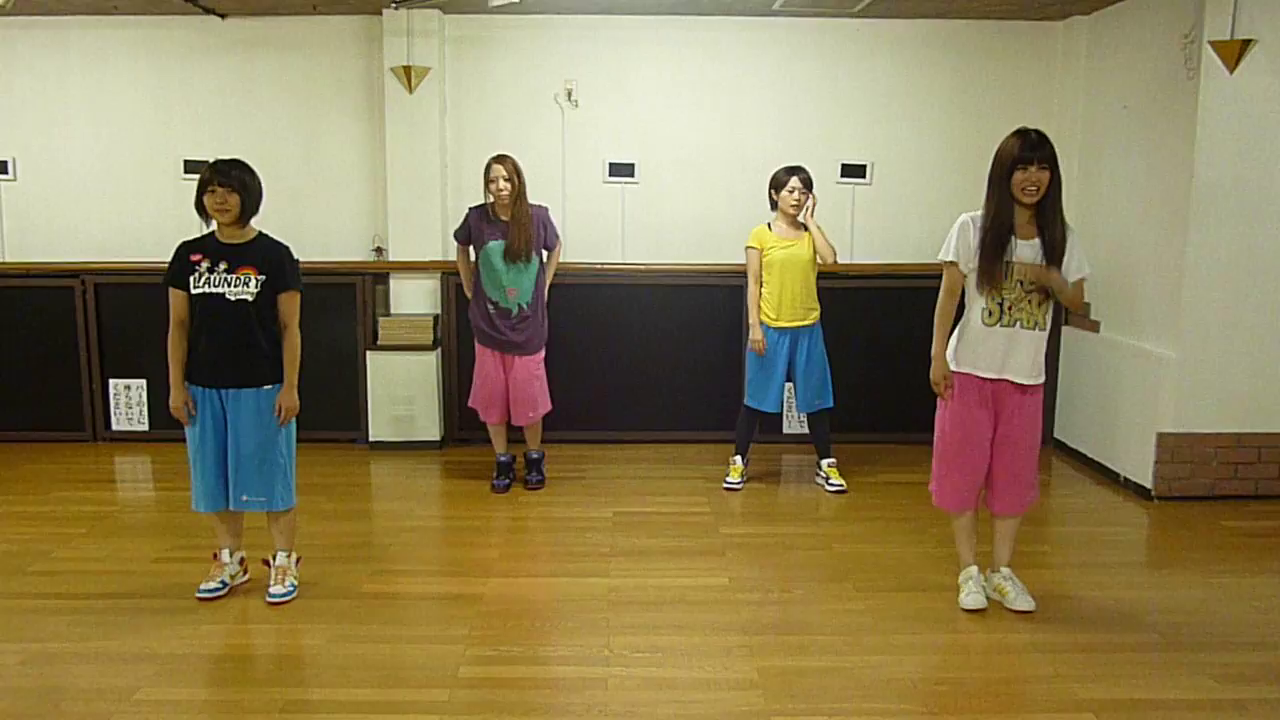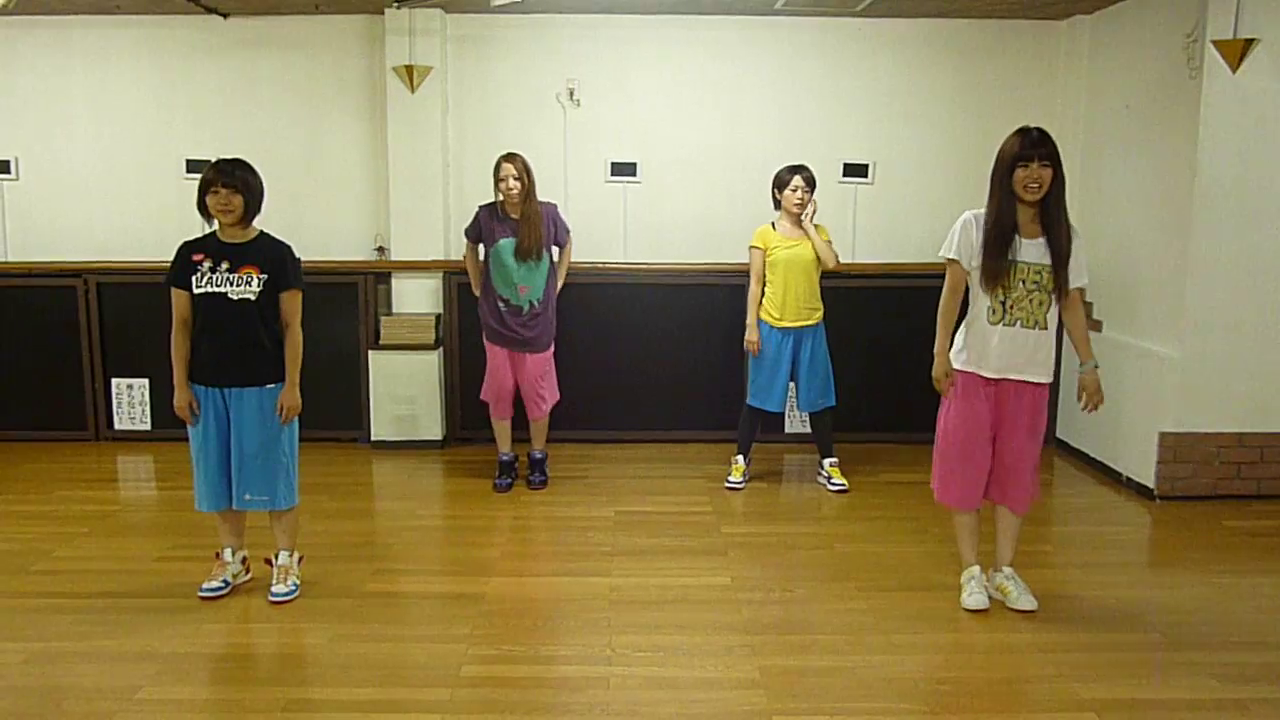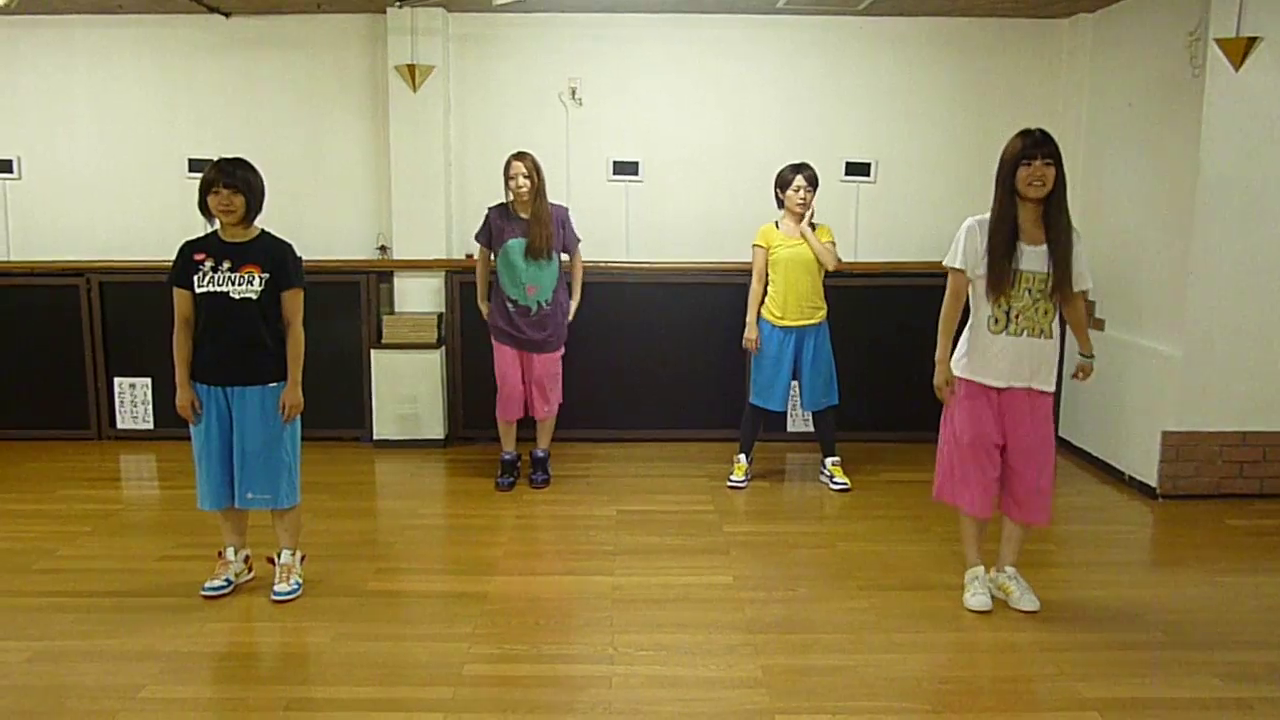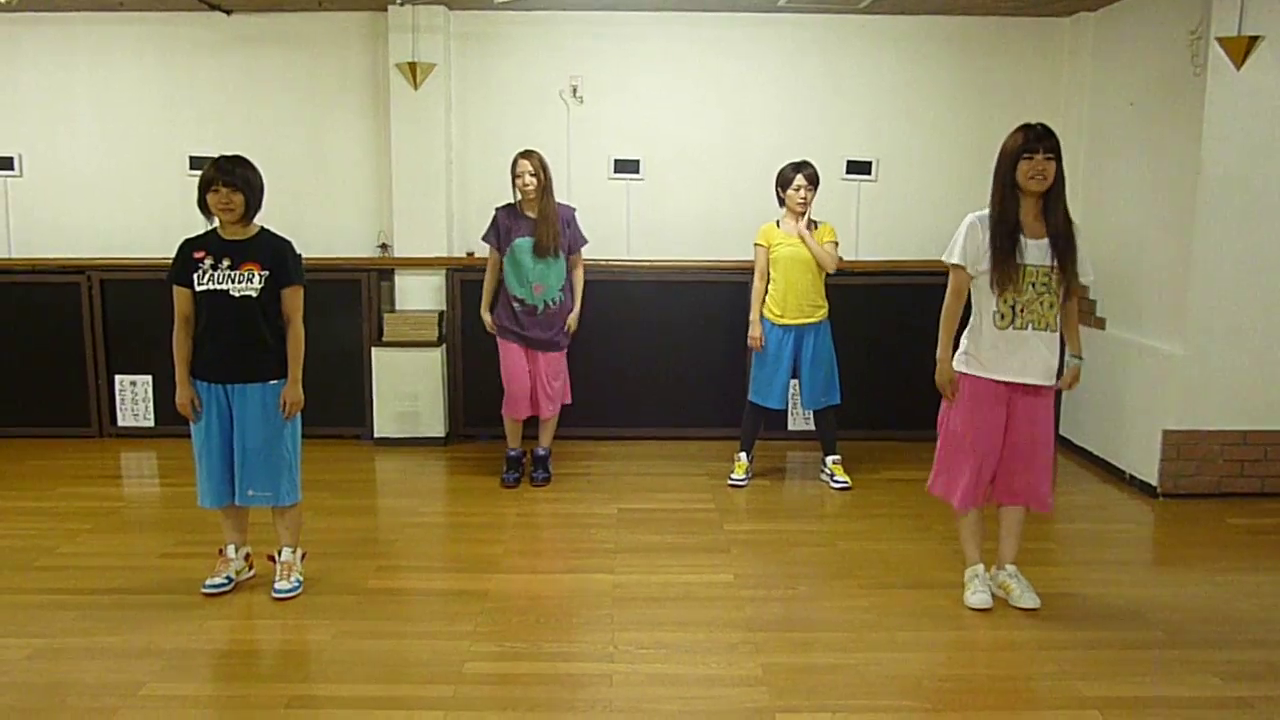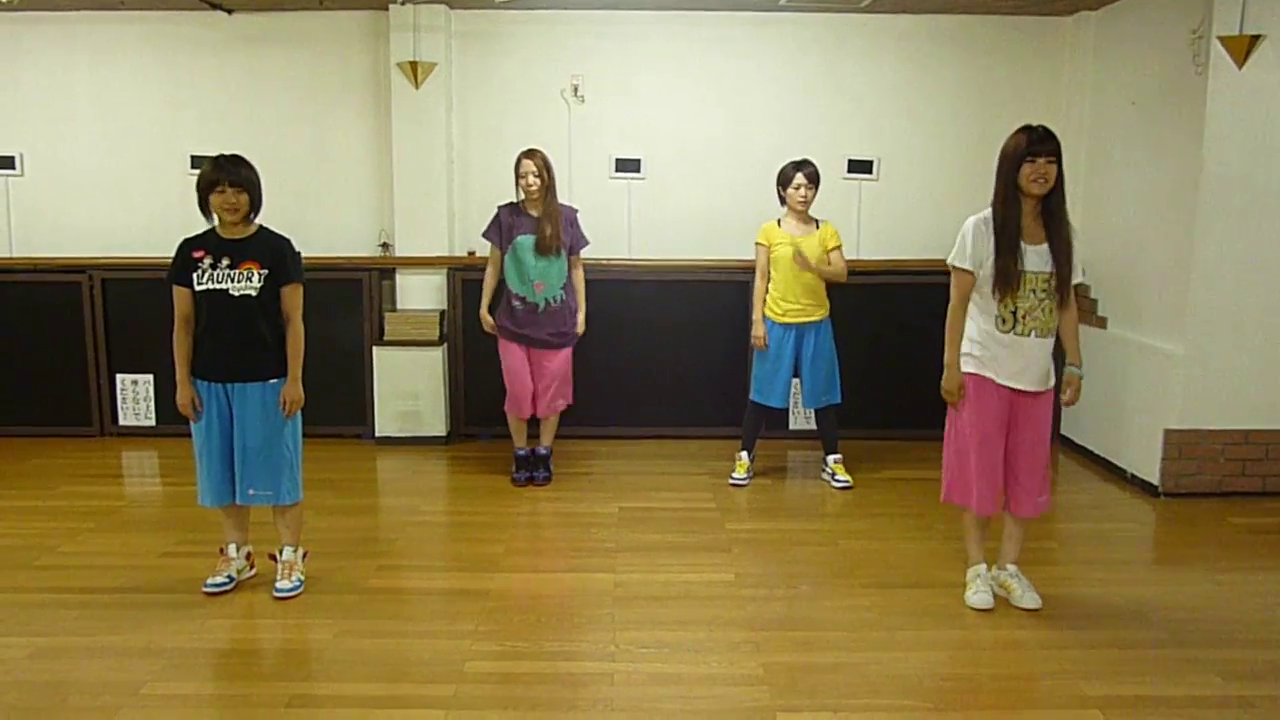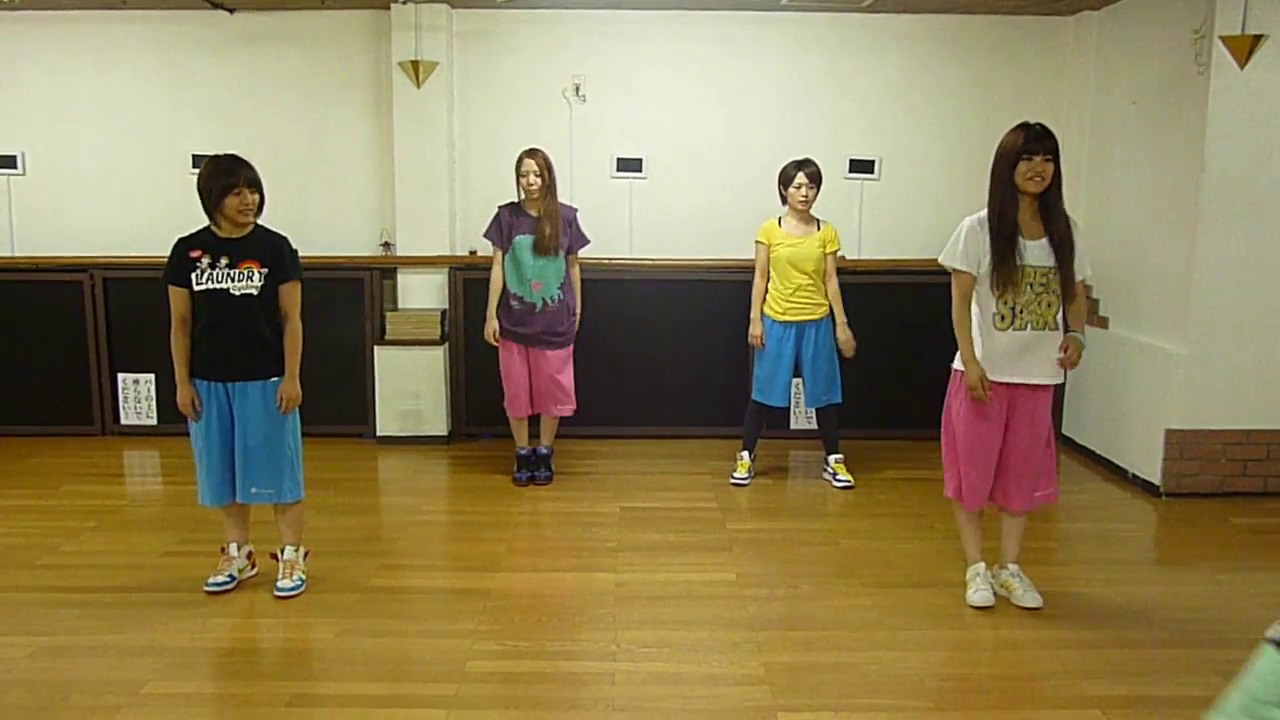
dt=0.2s
person 1, frame 1
left shoulder: (1060, 235)
right shoulder: (972, 227)
left elbow: (1076, 300)
right elbow: (949, 294)
left wrist: (1054, 280)
right wrist: (938, 354)
left hip: (1025, 375)
right hip: (970, 370)
left knee: (1015, 473)
right knee: (963, 469)
left ankle: (1002, 572)
right ankle: (969, 572)
person 1, frame 2
left shoulder: (1063, 236)
right shoulder: (975, 226)
left elbow: (1072, 303)
right elbow: (952, 292)
left wrist: (1090, 366)
right wrist: (940, 353)
left hip: (1031, 374)
right hip: (974, 369)
left knee: (1018, 472)
right knee: (966, 469)
left ankle: (1005, 570)
right ankle: (971, 572)
person 1, frame 3
left shoulder: (1064, 237)
right shoulder: (979, 231)
left elbow: (1074, 300)
right elbow: (955, 297)
left wrist: (1086, 353)
right wrist: (942, 360)
left hip: (1035, 380)
right hip: (978, 375)
left knee: (1028, 481)
right knee: (974, 478)
left ankle: (1007, 570)
right ankle: (975, 572)
person 1, frame 4
left shoulder: (1064, 232)
right shoulder: (980, 227)
left elbow: (1069, 301)
right elbow: (956, 297)
left wrist: (1075, 356)
right wrist: (943, 358)
left hip: (1037, 375)
right hip: (980, 371)
left knee: (1026, 474)
right knee: (972, 471)
left ankle: (1007, 569)
right ankle: (974, 570)
person 1, frame 5
left shoulder: (1061, 234)
right shoulder: (981, 229)
left elbow: (1067, 304)
right elbow: (959, 300)
left wrist: (1073, 365)
right wrist: (950, 365)
left hip: (1036, 378)
right hip: (983, 372)
left knee: (1026, 478)
right knee: (977, 475)
left ankle: (1009, 568)
right ankle: (976, 570)
person 1, frame 6
left shoulder: (1064, 229)
right shoulder: (978, 229)
left elbow: (1076, 295)
right elbow: (961, 301)
left wrist: (1075, 337)
right wrist: (971, 363)
left hip: (1037, 375)
right hip: (984, 371)
left knee: (1025, 475)
right knee: (973, 472)
left ankle: (1010, 568)
right ankle: (976, 569)
person 2, frame 1
left shoulder: (275, 255)
right shoulder: (189, 255)
left elbow: (290, 327)
right elbow: (179, 326)
left wrist: (290, 387)
right wrist: (176, 386)
left hip: (261, 387)
right hip: (205, 388)
left knee: (270, 474)
right knee: (215, 476)
left ankle: (284, 564)
right ankle: (230, 562)
person 2, frame 2
left shoulder: (276, 254)
right shoulder: (190, 255)
left elbow: (291, 326)
right elbow: (181, 326)
left wrist: (292, 385)
right wrist: (180, 385)
left hip: (263, 387)
right hip: (208, 388)
left knee: (273, 474)
right knee: (219, 476)
left ankle: (286, 563)
right ankle: (232, 561)
person 2, frame 3
left shoulder: (278, 253)
right shoulder: (192, 254)
left elbow: (294, 325)
right elbow: (184, 325)
left wrist: (294, 384)
right wrist: (182, 385)
left hip: (266, 385)
right hip: (211, 386)
left knee: (275, 472)
right knee: (221, 474)
left ankle: (288, 561)
right ankle: (235, 559)
person 2, frame 4
left shoulder: (277, 250)
right shoulder: (192, 252)
left elbow: (293, 322)
right elbow: (184, 323)
left wrist: (294, 381)
right wrist: (182, 382)
left hip: (266, 382)
right hip: (211, 384)
left knee: (276, 469)
right knee: (221, 472)
left ankle: (289, 558)
right ankle: (236, 556)
person 2, frame 5
left shoulder: (277, 249)
right shoulder: (191, 252)
left elbow: (294, 320)
right elbow: (184, 323)
left wrist: (294, 379)
right wrist: (183, 381)
left hip: (266, 381)
right hip: (211, 383)
left knee: (276, 469)
right knee: (222, 471)
left ankle: (291, 557)
right ankle: (237, 555)
person 2, frame 6
left shoulder: (275, 247)
right shoulder: (188, 250)
left elbow: (291, 318)
right elbow: (180, 322)
left wrist: (292, 377)
right wrist: (183, 382)
left hip: (264, 380)
right hip: (210, 382)
left knee: (276, 467)
right knee: (222, 470)
left ankle: (292, 557)
right ankle: (238, 554)
person 3, frame 1
left shoulder: (537, 217)
right shoulder: (476, 218)
left elbow: (555, 249)
right elbow: (462, 251)
left wrist: (545, 286)
right wrist: (469, 289)
left hip: (528, 323)
right hip: (489, 323)
left knee: (529, 395)
right knee: (492, 396)
left ankle: (535, 459)
right ankle: (503, 462)
person 3, frame 2
left shoulder: (547, 214)
right shoulder: (486, 216)
left elbow: (566, 246)
right elbow: (471, 250)
left wrist: (558, 283)
right wrist: (477, 288)
left hip: (538, 320)
right hip: (499, 320)
left knee: (538, 391)
right knee: (499, 392)
left ankle: (538, 459)
right ankle: (505, 461)
person 3, frame 3
left shoulder: (557, 216)
right shoulder: (496, 217)
left elbow: (575, 259)
right elbow: (484, 261)
left wrist: (575, 300)
right wrist: (482, 301)
left hip: (548, 322)
right hip: (507, 322)
left knee: (546, 392)
right knee: (508, 393)
left ankle: (541, 458)
right ankle: (508, 460)
person 3, frame 4
left shoulder: (563, 216)
right shoulder: (504, 217)
left elbow: (576, 266)
right elbow: (493, 266)
left wrist: (577, 309)
right wrist: (484, 309)
left hip: (553, 322)
right hip: (513, 322)
left knee: (550, 391)
right knee: (517, 391)
left ankle: (542, 455)
right ankle: (513, 456)
person 3, frame 5
left shoulder: (565, 216)
right shoulder: (506, 216)
left elbow: (576, 267)
right elbow: (494, 266)
left wrist: (581, 311)
right wrist: (484, 309)
left hip: (556, 322)
right hip: (514, 321)
left knee: (552, 391)
right knee: (518, 392)
left ankle: (543, 455)
right ankle: (521, 455)
person 3, frame 6
left shoulder: (566, 216)
right shoulder: (506, 215)
left elbow: (573, 266)
right elbow: (498, 266)
left wrist: (578, 311)
right wrist: (491, 314)
left hip: (555, 321)
right hip: (515, 321)
left knee: (553, 391)
right knee: (517, 391)
left ankle: (544, 454)
right ankle: (523, 455)
person 4, frame 1
left shoulder: (812, 232)
right shoulder: (760, 235)
left elbow: (830, 258)
right elbow: (753, 283)
left wrist: (809, 221)
right wrist: (754, 325)
left hip: (807, 328)
right hip: (770, 328)
left knee: (815, 398)
right knee: (756, 396)
left ankle: (826, 464)
right ankle: (739, 462)
person 4, frame 2
left shoulder: (818, 232)
right shoulder: (764, 234)
left elbow: (831, 262)
right elbow: (755, 282)
left wrist: (808, 225)
right wrist: (751, 325)
left hip: (810, 328)
right hip: (773, 327)
left knee: (818, 397)
right knee: (759, 396)
left ankle: (828, 464)
right ankle: (740, 461)
person 4, frame 3
left shoulder: (821, 232)
right shoulder: (767, 233)
left elbow: (832, 264)
right elbow: (757, 281)
left wrist: (806, 231)
right wrist: (750, 323)
left hip: (813, 327)
right hip: (775, 326)
left knee: (821, 396)
right knee: (761, 395)
left ankle: (830, 463)
right ankle: (742, 460)
person 4, frame 4
left shoulder: (824, 231)
right shoulder: (768, 232)
left elbow: (832, 266)
right elbow: (760, 279)
left wrist: (805, 234)
right wrist: (754, 321)
left hip: (814, 325)
right hip: (776, 324)
left knee: (822, 395)
right knee: (762, 393)
left ankle: (831, 462)
right ankle: (743, 458)
person 4, frame 5
left shoulder: (827, 231)
right shoulder: (769, 231)
left elbow: (840, 273)
right elbow: (761, 279)
left wrist: (812, 262)
right wrist: (757, 320)
left hip: (815, 325)
right hip: (777, 323)
left knee: (823, 394)
right knee: (763, 392)
left ankle: (832, 461)
right ankle: (744, 458)
person 4, frame 6
left shoulder: (827, 232)
right shoulder: (769, 229)
left elbow: (831, 280)
right elbow: (760, 277)
left wrist: (842, 323)
right wrist: (755, 319)
left hip: (816, 323)
right hip: (777, 323)
left knee: (824, 393)
right knee: (764, 391)
left ankle: (833, 460)
right ankle: (746, 457)
